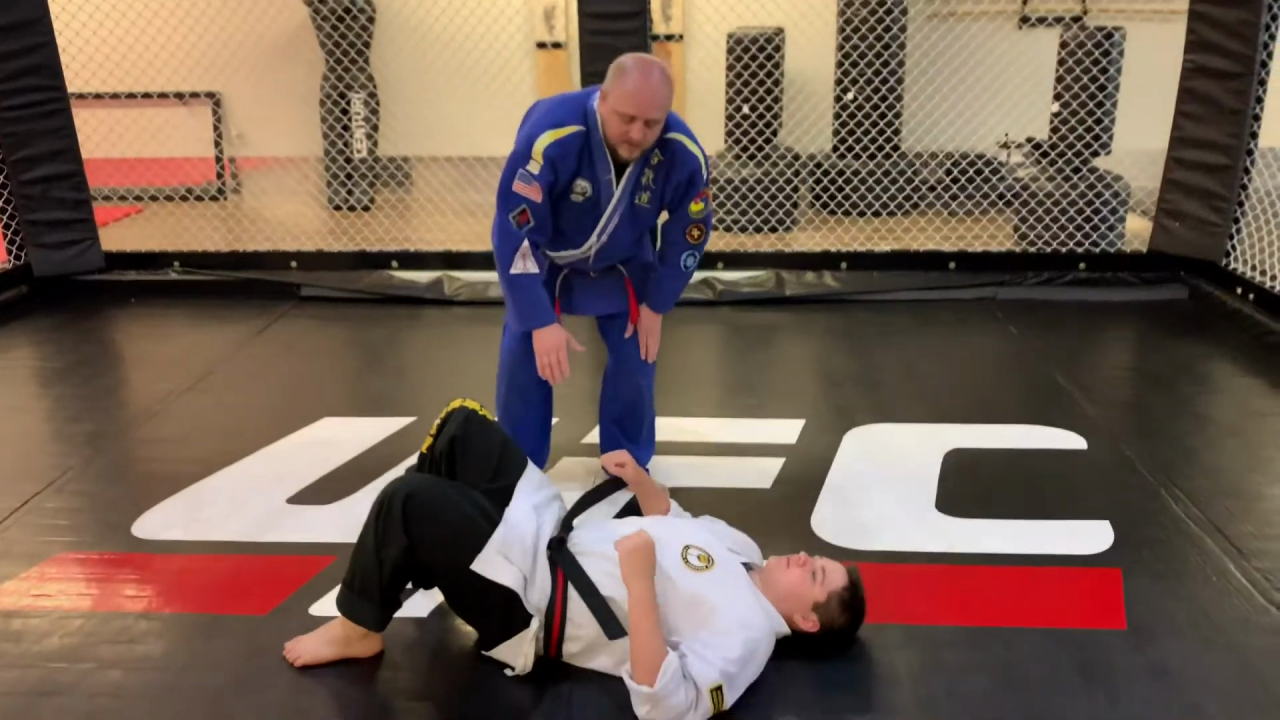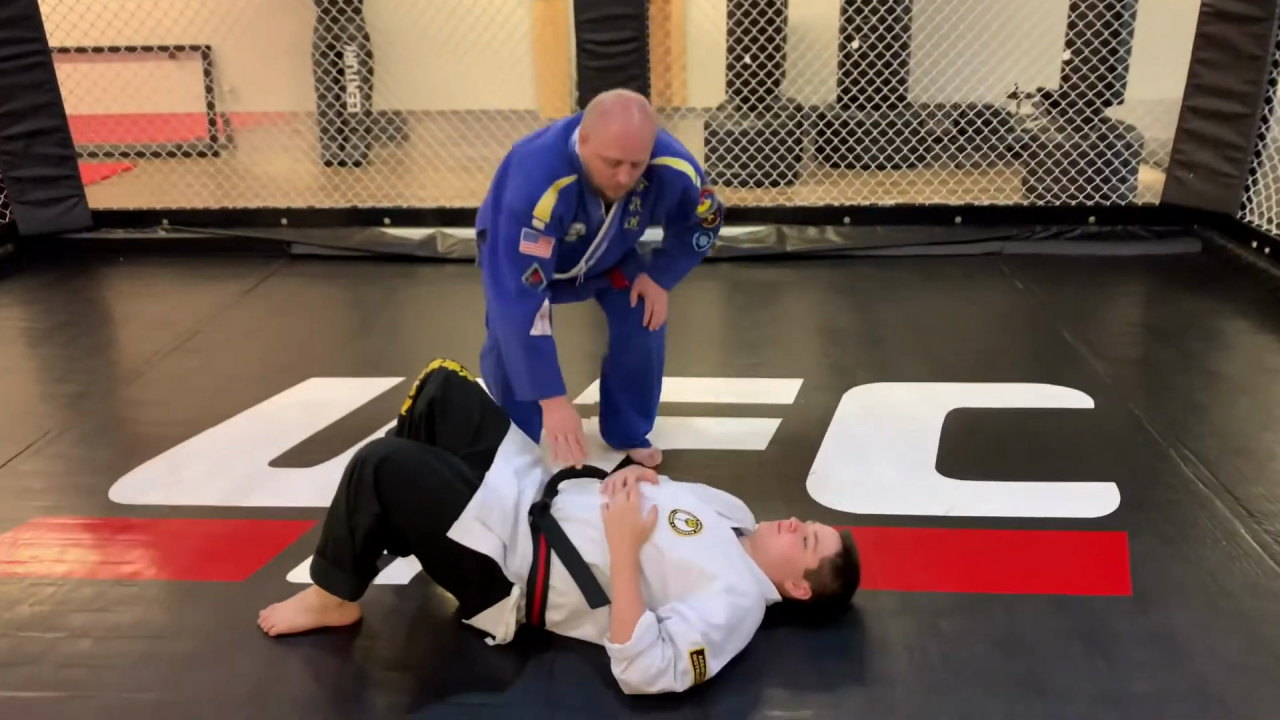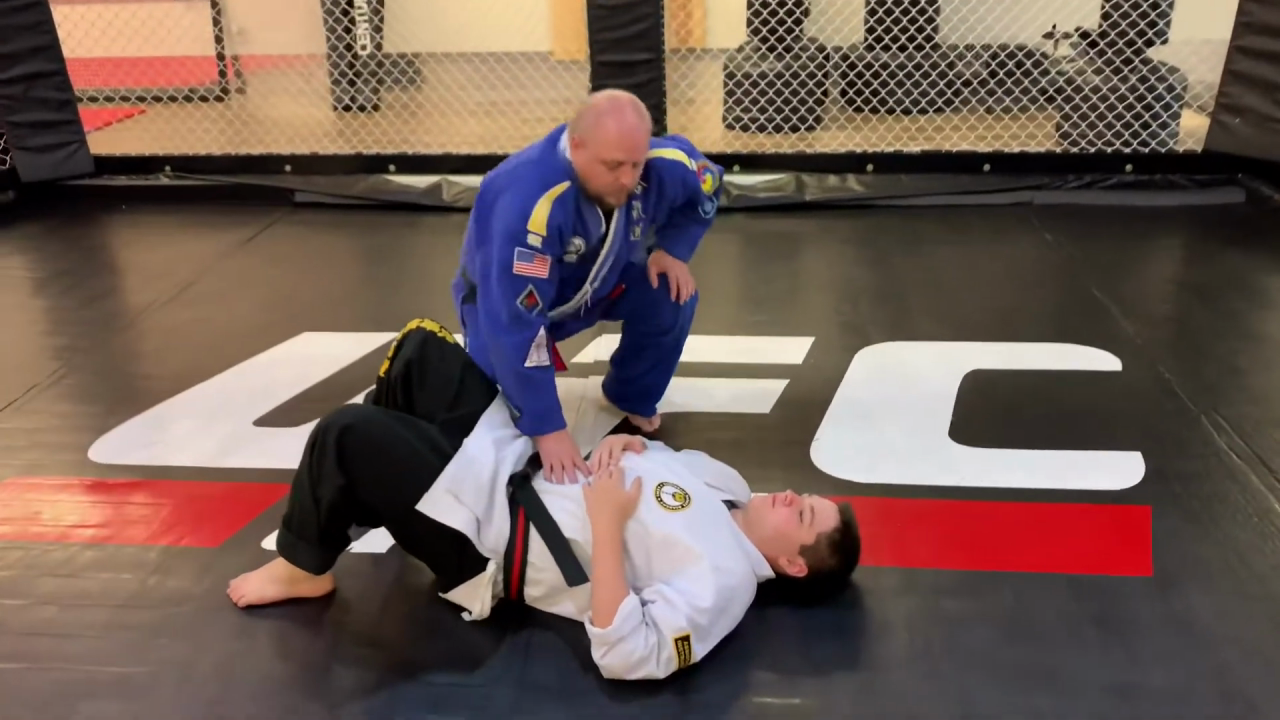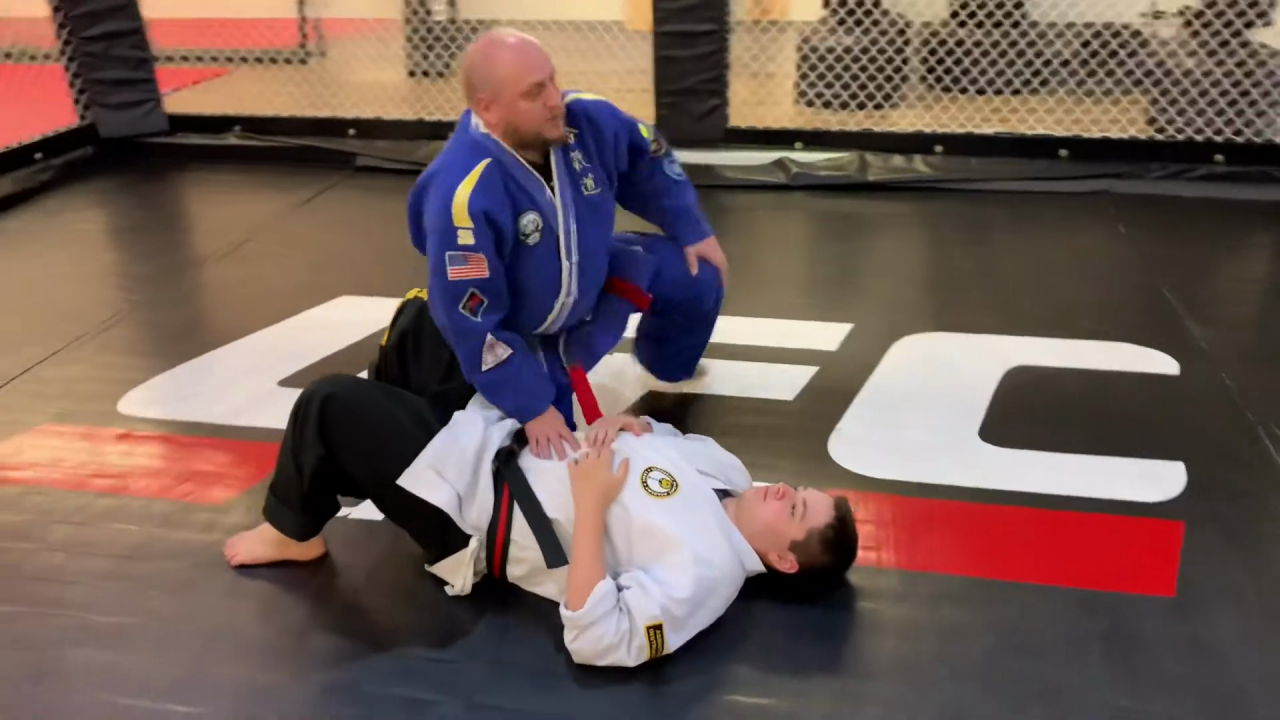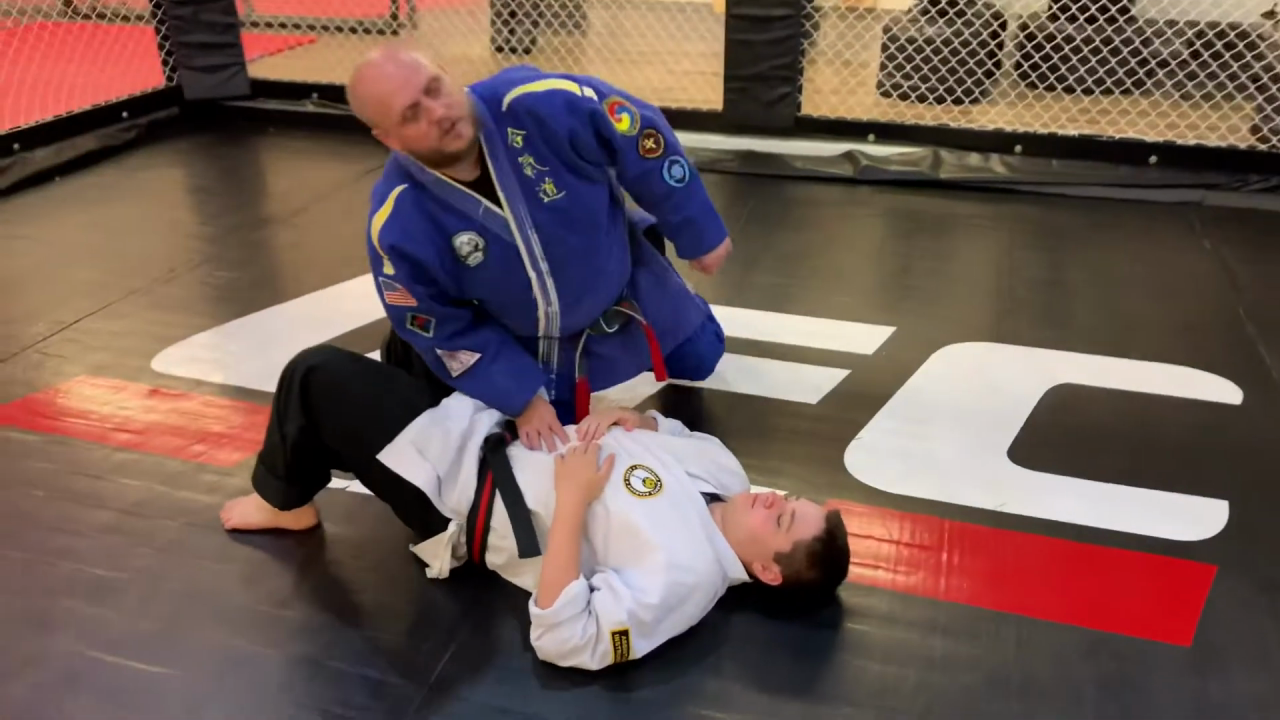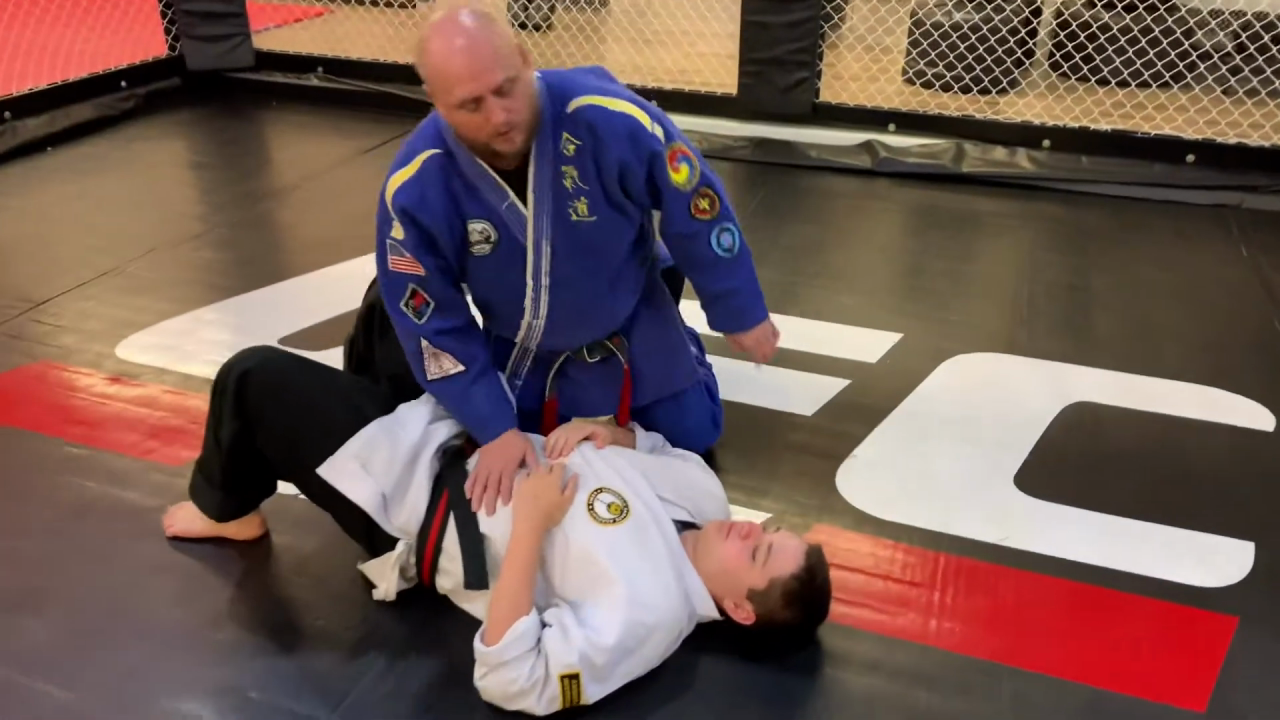
dt=0.5s
person 1, frame 1
left shoulder: (747, 634)
right shoulder: (743, 552)
right elbow: (675, 525)
left wrist: (640, 582)
right wrist: (643, 481)
left hip: (526, 603)
right hip: (555, 532)
left knee: (407, 500)
right knee: (463, 425)
left ankle: (358, 629)
right ankle: (403, 559)
person 1, frame 2
left shoulder: (735, 602)
right shoulder: (736, 517)
left elbow: (641, 669)
left wrist: (623, 547)
right wrist: (638, 476)
left hip: (507, 571)
right hip: (538, 494)
left knee: (381, 466)
right knee: (444, 386)
left ankle: (334, 598)
right ankle: (386, 524)
person 1, frame 3
left shoulder: (722, 581)
right shoulder: (729, 488)
left elbow: (625, 656)
right elbow: (659, 462)
left wrist: (606, 522)
right wrist: (626, 443)
left hip: (486, 535)
right hip: (516, 461)
left knee: (344, 435)
right knee: (422, 344)
left ankle: (304, 569)
right ankle: (365, 489)
person 1, frame 4
left shoulder: (706, 571)
right shoulder: (726, 472)
left elbow: (594, 641)
right elbow: (662, 440)
left wrist: (590, 506)
right wrist: (626, 423)
left hip: (472, 509)
right hip: (511, 435)
left knee: (329, 404)
left ankle: (292, 534)
right ankle: (368, 443)
person 1, frame 5
left shoulder: (684, 575)
right shoulder: (724, 473)
left elbow: (563, 640)
right elbow: (670, 433)
left wrist: (571, 499)
right wrist: (630, 419)
left hip: (462, 490)
right hip: (506, 426)
left knee: (316, 375)
left ankle: (283, 503)
right ankle: (396, 399)
person 1, frame 6
left shoulder: (646, 611)
right shoulder: (701, 492)
right elbow: (649, 445)
left wrist: (530, 524)
right wrist: (606, 430)
left hip: (416, 508)
right hip: (475, 435)
left knee: (253, 379)
left ankle: (223, 511)
right ankle: (362, 405)
person 2, frame 1
left shoulder: (683, 154)
right shoulder: (550, 134)
left elbow: (687, 237)
right elbow: (514, 232)
left wrist: (655, 304)
right wrist: (541, 322)
left hip: (622, 267)
right hip: (543, 260)
left knee: (636, 358)
right knee: (525, 356)
person 2, frame 2
left shoulder: (672, 169)
right shoulder: (536, 182)
left elbow: (703, 221)
right elbow: (523, 294)
left wrist: (659, 277)
right wrist: (553, 400)
left hip: (607, 253)
right hip: (518, 248)
left knee: (642, 323)
right knee: (511, 342)
left ankle: (628, 435)
person 2, frame 3
left shoulder: (659, 164)
right shoulder: (527, 206)
left elbow: (706, 181)
right elbow: (517, 325)
left wrist: (673, 250)
right wrist: (547, 428)
right hip: (503, 306)
left knee: (672, 298)
left ankle: (631, 396)
person 2, frame 4
left shoulder: (583, 118)
right shoulder: (464, 197)
left elbow: (648, 159)
right elbow: (471, 322)
left wrist: (694, 230)
right wrist: (531, 409)
right hip: (519, 335)
left knee: (698, 276)
right knee: (550, 452)
left ankle: (668, 362)
person 2, frame 5
left shoulder: (538, 104)
right shoulder: (397, 220)
left elbow: (643, 140)
right elbow: (446, 331)
left wrist: (700, 234)
right wrist: (522, 399)
left hip: (624, 282)
left knee: (698, 360)
right knee: (548, 451)
person 2, frame 6
left shoulder: (607, 120)
right shoulder: (417, 186)
left elbow: (697, 209)
right elbow: (432, 322)
left wrist: (742, 314)
right wrist: (494, 429)
left hip: (633, 329)
right hip: (520, 353)
left knee: (691, 439)
left ankle: (682, 353)
